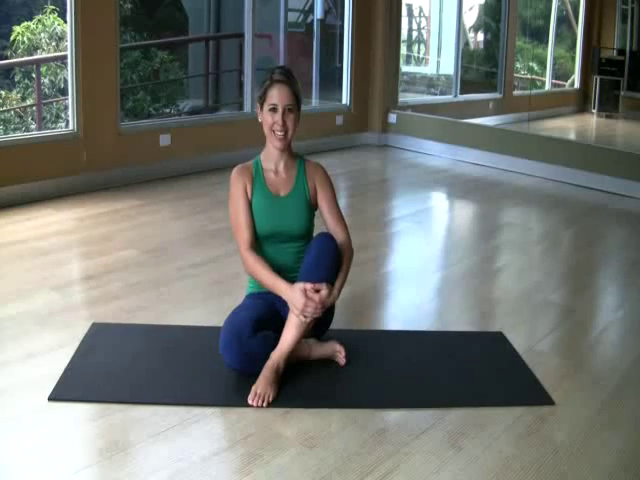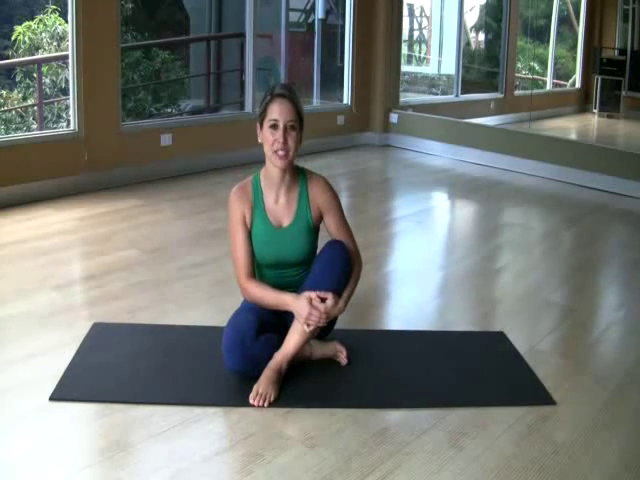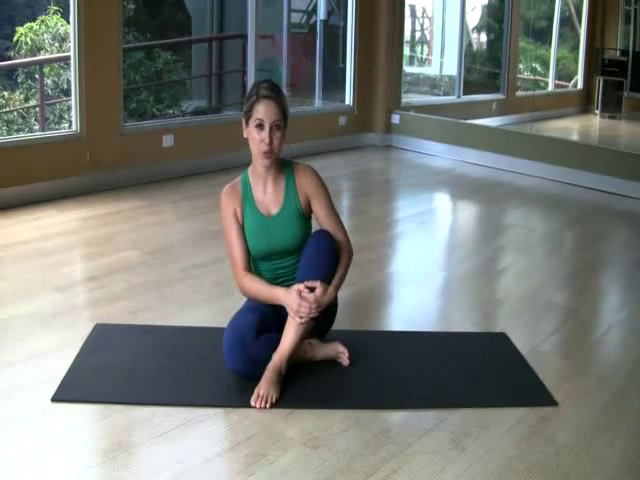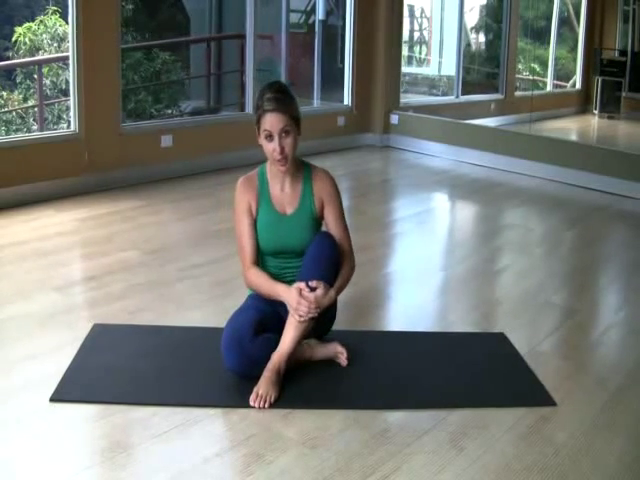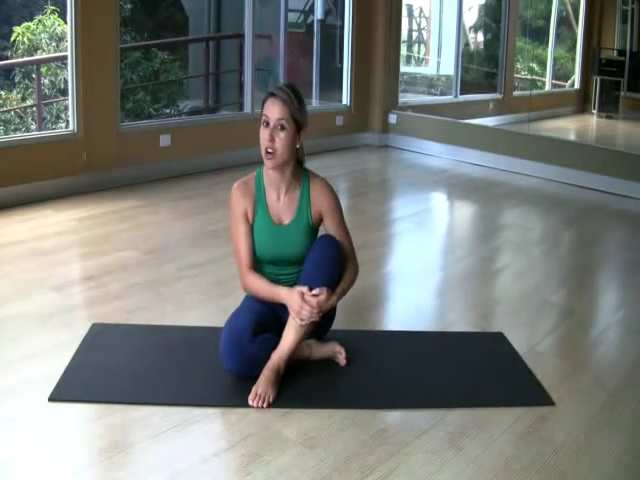
dt=1s
person 1, frame 1
left shoulder: (314, 174)
right shoulder: (243, 176)
left elbow: (344, 243)
right elbow: (247, 253)
left wrist: (334, 289)
right wrist: (288, 291)
left hip: (310, 302)
right hip: (265, 296)
left knee: (324, 245)
right knee: (232, 346)
left ankle: (277, 361)
right ankle: (306, 348)
person 1, frame 2
left shoulder: (318, 190)
right shoulder: (241, 196)
left elbow: (353, 258)
right elbow: (247, 282)
left wrist: (340, 302)
right wrist: (291, 301)
left hip: (313, 307)
right hip: (267, 303)
left knee: (336, 253)
right knee: (235, 351)
left ankle: (279, 362)
right ankle: (309, 349)
person 1, frame 3
left shoulder: (305, 178)
right shoulder: (232, 195)
left elbow: (344, 246)
right elbow: (243, 277)
left wrist: (329, 291)
right wrist: (284, 295)
left hip: (310, 304)
right hip: (267, 300)
left knee: (322, 241)
right knee: (236, 351)
left ankle: (278, 362)
right ankle: (310, 349)
person 1, frame 4
left shoulder: (321, 182)
right shoulder: (247, 187)
left elbow: (347, 257)
right elbow: (249, 270)
left wrist: (330, 293)
right wrist: (286, 292)
left hip: (312, 305)
right hip: (268, 298)
left knee: (324, 244)
right knee: (234, 351)
left ankle: (277, 362)
right ankle: (310, 350)
person 1, frame 5
left shoulder: (319, 191)
right shoulder: (243, 192)
left elbow: (350, 262)
right elbow: (247, 275)
left wrist: (332, 297)
right wrist: (286, 295)
left hip: (309, 306)
right hip: (266, 299)
left knee: (327, 246)
right knee: (233, 352)
left ankle: (276, 363)
right ankle: (309, 349)
